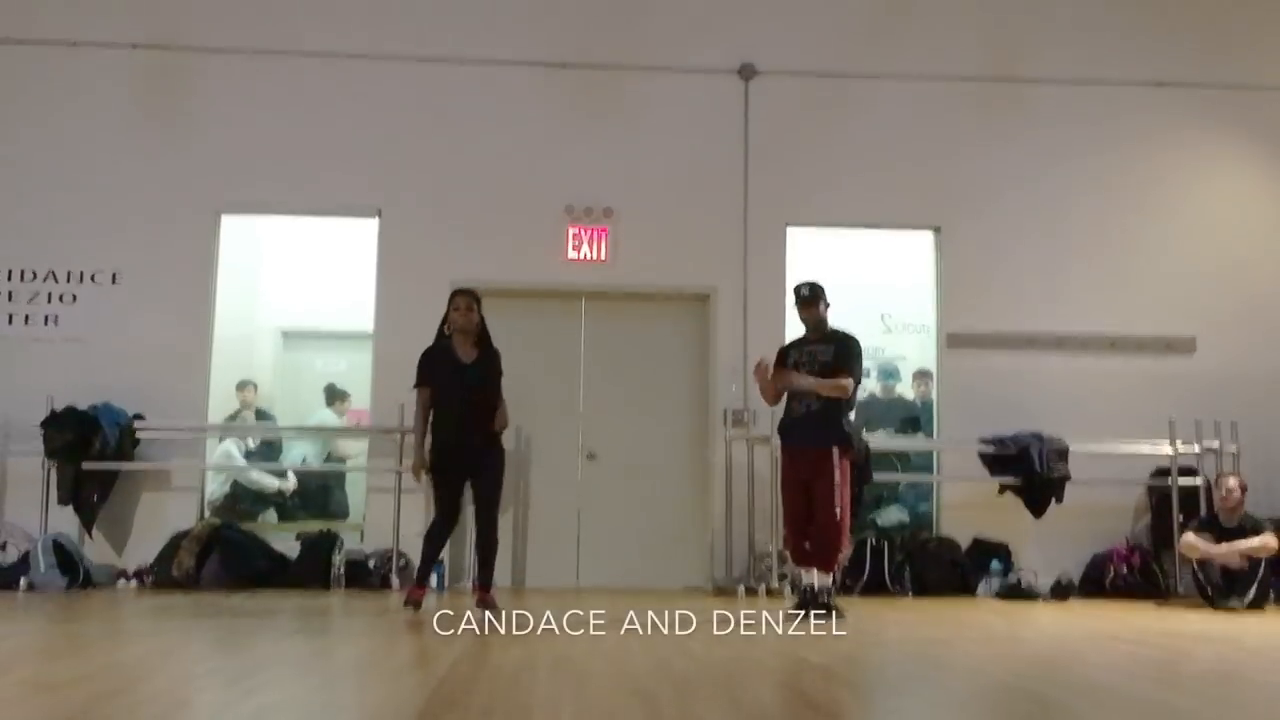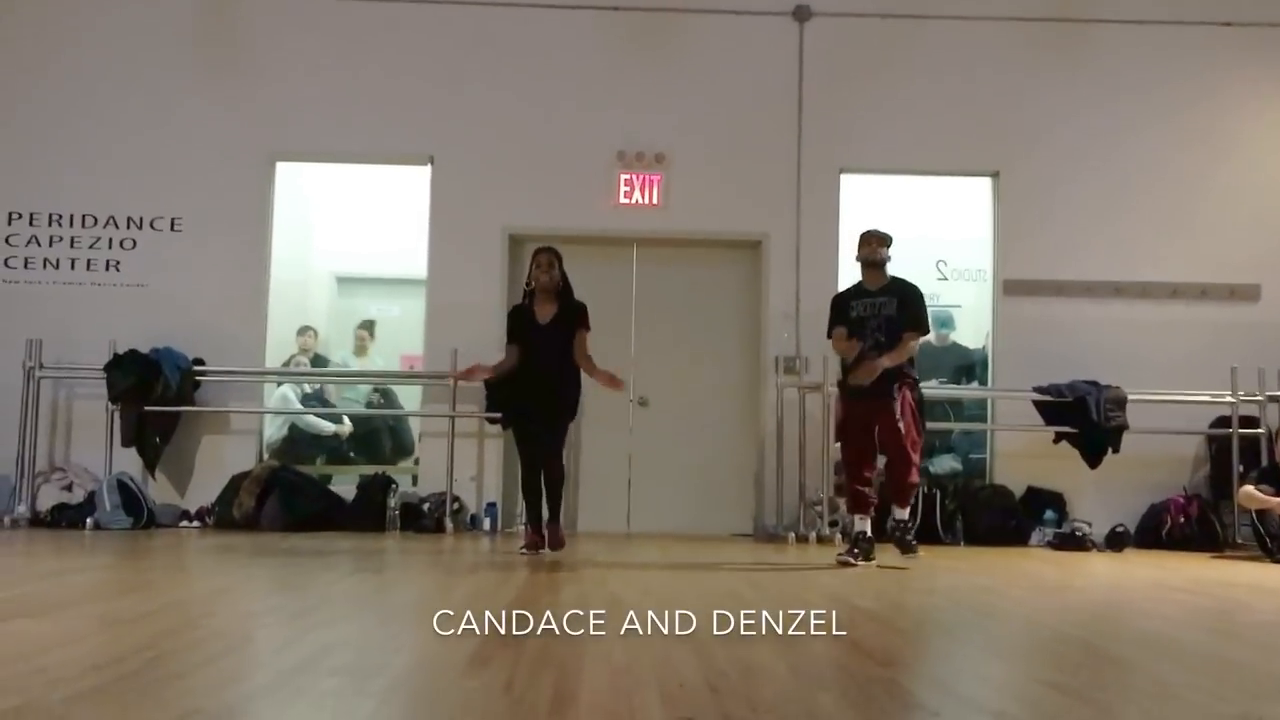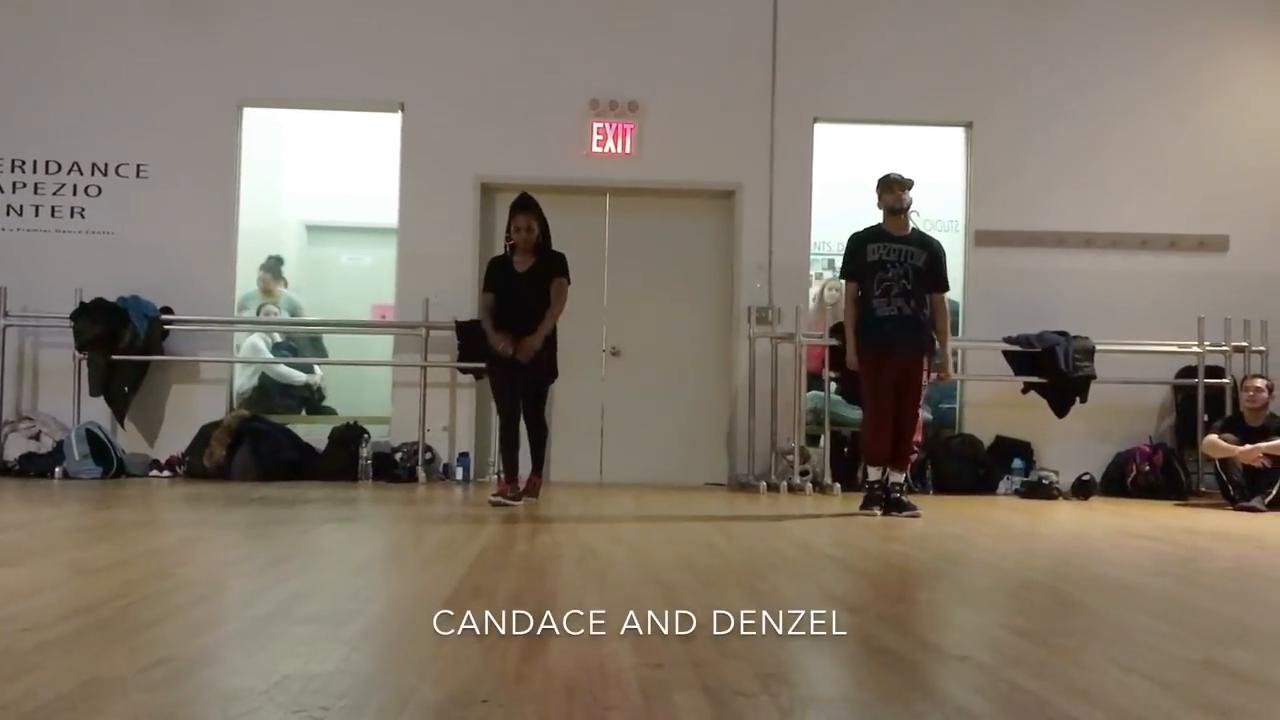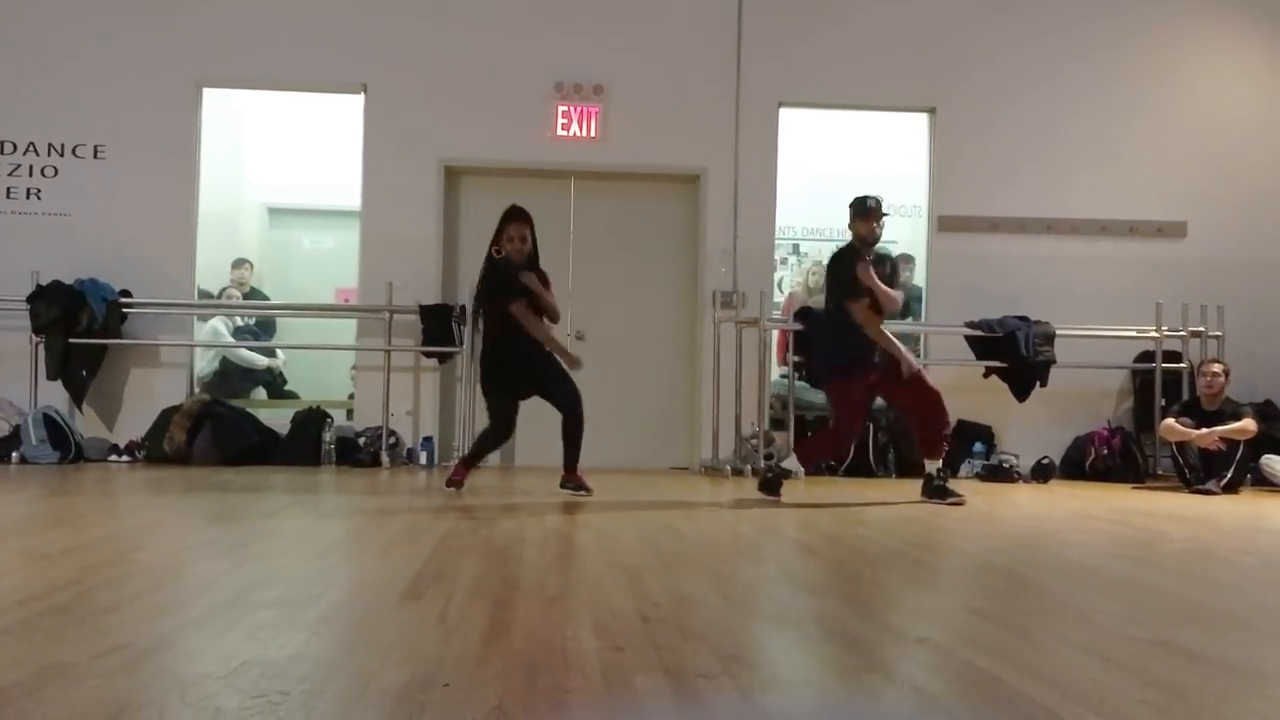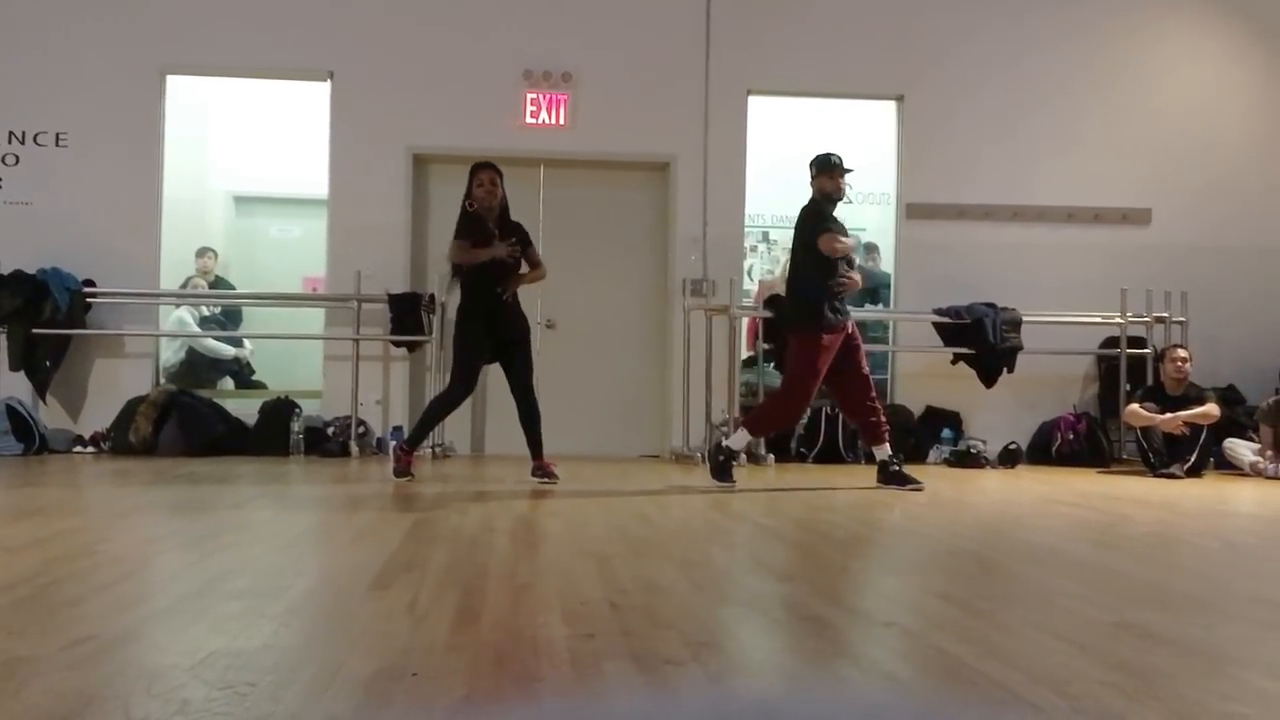
dt=1s
person 1, frame 1
left shoulder: (845, 344)
right shoulder: (789, 352)
left elbow: (845, 387)
right elbow: (772, 398)
left wrist: (808, 382)
right wrist: (765, 380)
left hip: (830, 443)
right hip: (794, 444)
left knee: (830, 519)
right knee: (796, 520)
left ankle: (824, 594)
right ankle: (808, 590)
person 1, frame 2
left shoulder: (907, 293)
right shoulder: (844, 299)
left elbow: (910, 343)
right elbow: (837, 339)
left wrist: (879, 364)
right wrist: (846, 348)
left hip: (896, 383)
right hip: (855, 388)
left knee: (901, 449)
right knee: (856, 464)
left ankle: (901, 525)
right ankle: (862, 538)
person 1, frame 3
left shoulder: (930, 247)
right shoulder: (861, 241)
left elbow: (938, 302)
right elbow: (851, 295)
left wrist: (945, 352)
right wrist: (850, 344)
left hip: (915, 345)
right hip: (874, 343)
left knee: (908, 419)
right knee: (877, 416)
left ankle: (896, 490)
right ankle: (875, 486)
person 1, frame 4
right shoulder: (843, 262)
left elbow: (894, 305)
right elbow: (862, 318)
left wrist: (875, 283)
right wrist: (900, 351)
left hip: (882, 356)
right hip: (845, 361)
left knee: (932, 405)
right knee: (844, 433)
left ankle: (934, 480)
right ankle: (778, 472)
person 1, frame 5
left shoulder: (832, 222)
right shoulder: (813, 214)
left elbow: (845, 262)
right elbow: (833, 247)
left wrist: (853, 279)
right wrist: (850, 243)
left hip: (839, 320)
right hip: (811, 323)
left knee: (861, 393)
right knee: (794, 398)
left ankle: (887, 465)
right ankle: (725, 451)
person 2, frame 1
left shoulder: (491, 356)
right shoulder: (433, 356)
right elbow: (423, 407)
left wrist: (502, 412)
right wrist: (418, 450)
left hip: (487, 449)
right hip: (448, 448)
left knee: (488, 519)
right knee: (446, 518)
left ankle: (484, 591)
right ankle: (419, 586)
person 2, frame 2
left shoulder: (574, 311)
right shoulder: (518, 314)
left elbow: (580, 353)
right elbow: (512, 359)
left wrist: (597, 372)
right wrist: (489, 371)
left hip: (560, 398)
right hip: (523, 398)
left knee: (552, 457)
right knee: (529, 463)
left ankle: (554, 525)
right ankle: (534, 532)
person 2, frame 3
left shoulder: (554, 262)
right shoulder: (497, 265)
left elbow: (558, 303)
right elbow: (486, 309)
left wrist: (538, 337)
right wrist: (494, 335)
left hip: (539, 352)
right hip: (503, 353)
left knee: (534, 415)
right knee: (507, 415)
left ankle: (536, 477)
right ankle: (510, 484)
person 2, frame 4
left shoulder: (534, 274)
right shoulder: (497, 274)
left elbow: (554, 317)
right elbow: (526, 320)
left wrist: (539, 290)
right wrist: (563, 353)
left hip: (535, 358)
right hip: (499, 361)
left knee: (573, 404)
right knee: (503, 425)
left ankle: (570, 474)
right ankle: (464, 467)
person 2, frame 5
left shoulder: (514, 231)
right shoulder: (468, 226)
left elbow: (540, 269)
right elbow: (460, 257)
left wrist: (520, 278)
right wrist: (494, 252)
left hip: (510, 320)
right hip: (475, 319)
left knee: (524, 390)
right knee: (459, 387)
left ankle: (539, 462)
right ankle: (405, 450)
